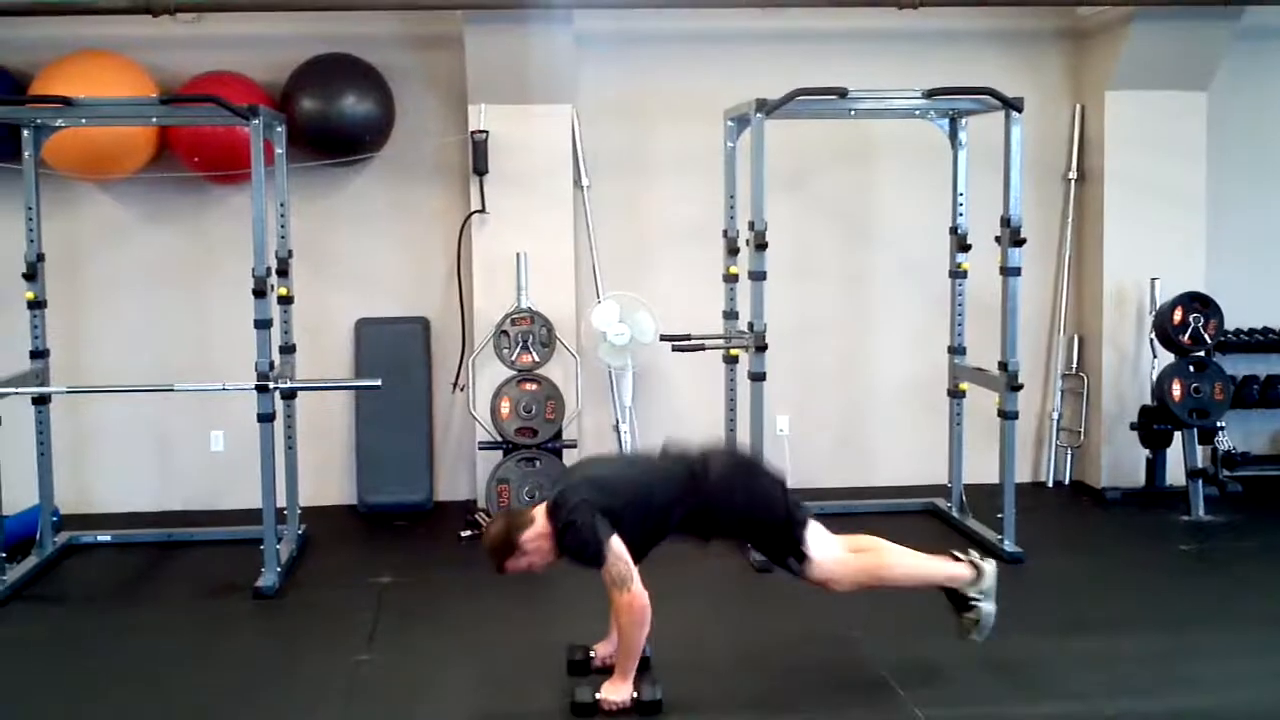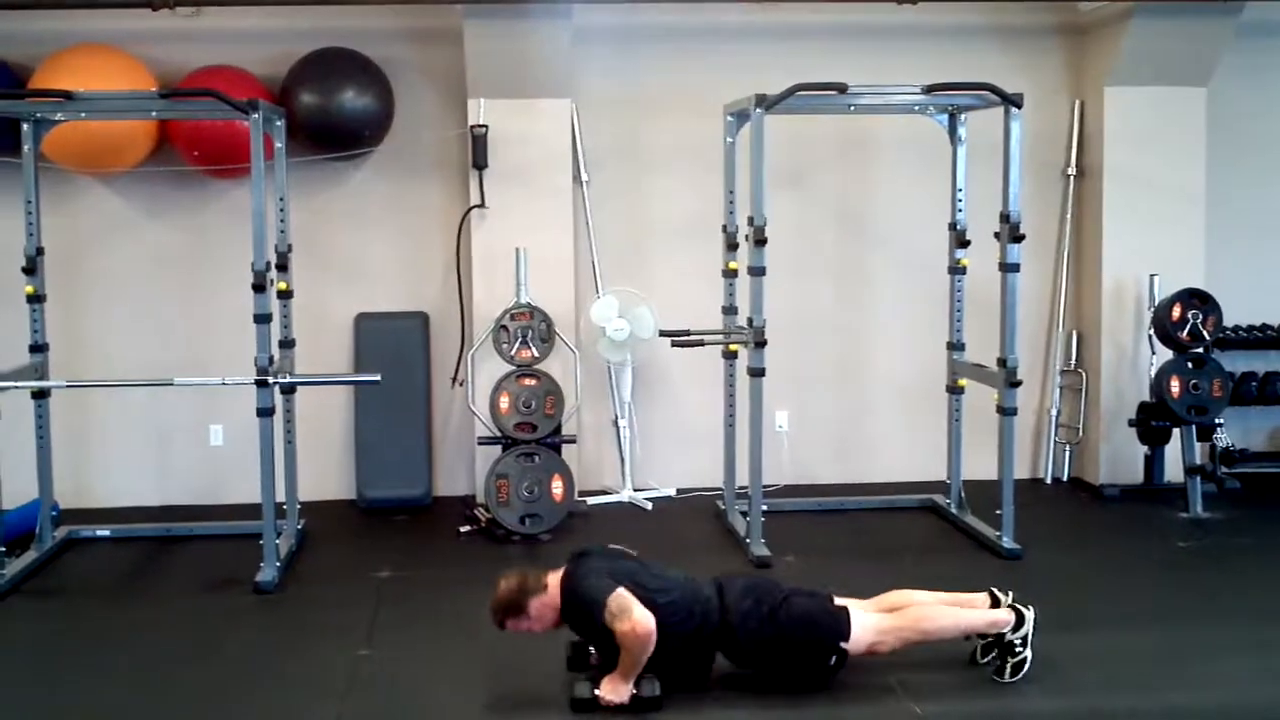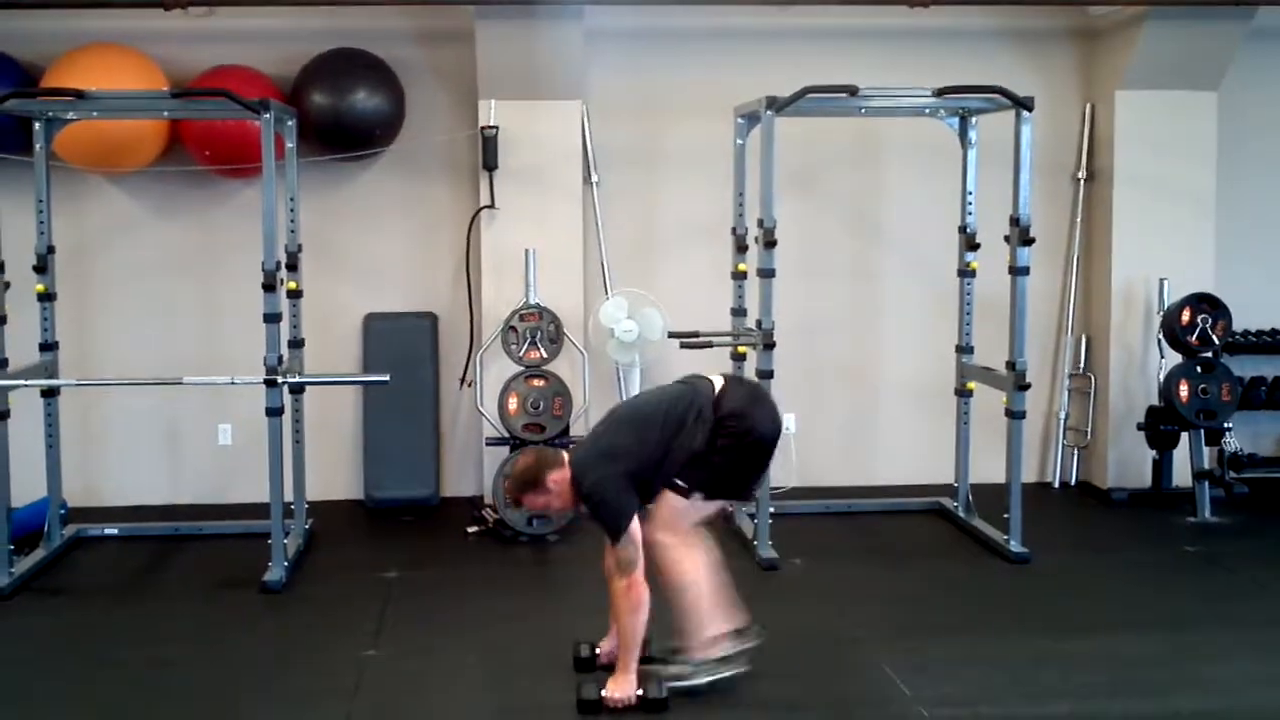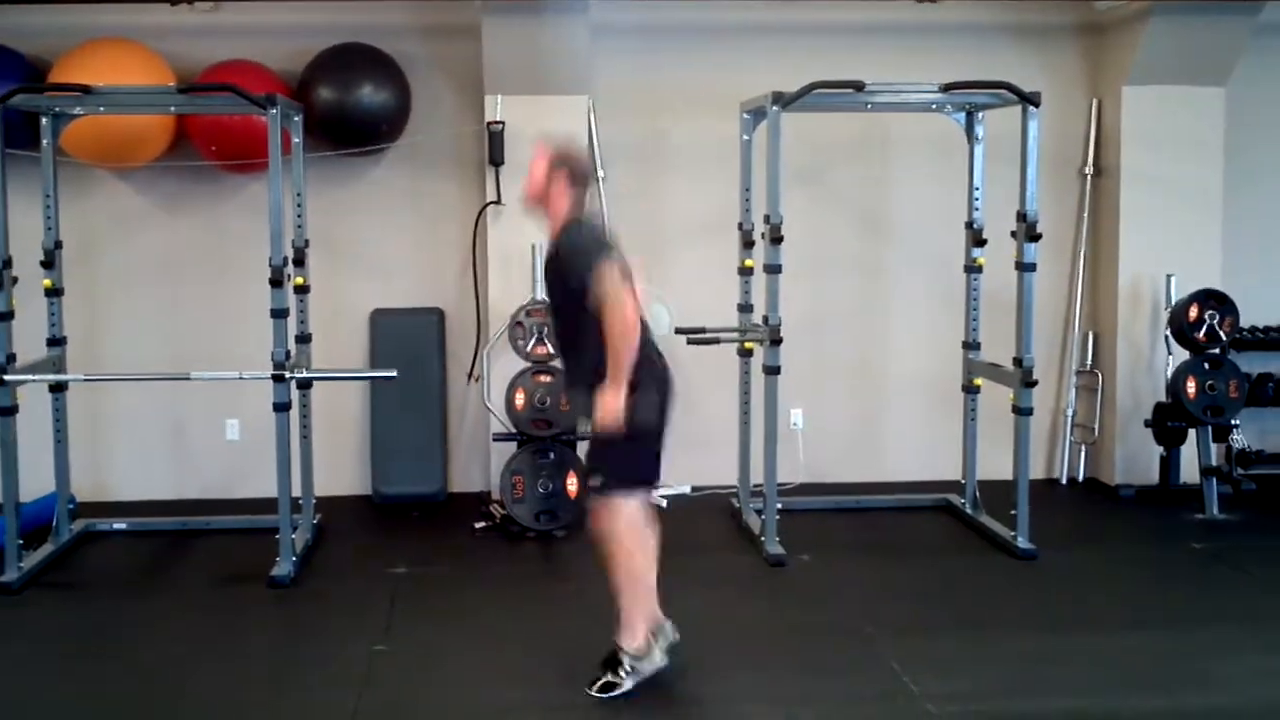
dt=0.5s
person 1, frame 1
left shoulder: (574, 522)
right shoulder: (569, 492)
left elbow: (635, 599)
right elbow: (624, 579)
left wrist: (623, 676)
right wrist: (616, 638)
left hip: (714, 490)
right hip: (715, 479)
left knee: (829, 567)
right knee: (827, 551)
left ankle: (966, 576)
right ankle: (959, 568)
person 1, frame 2
left shoulder: (581, 590)
right shoulder: (583, 565)
left elbow: (641, 625)
left wrist: (623, 679)
right wrist: (613, 632)
left hip: (741, 624)
right hip: (732, 599)
left knee: (880, 633)
right knee: (867, 610)
left ankle: (1005, 621)
right ankle: (991, 604)
person 1, frame 3
left shoulder: (598, 480)
right shoulder: (594, 461)
left elbow: (631, 580)
right elbow: (618, 559)
left wrist: (626, 672)
right wrist: (617, 634)
left hip: (739, 420)
right hip: (728, 406)
left knee: (666, 531)
right knee: (670, 528)
left ankle: (712, 648)
right ankle: (731, 628)
person 1, frame 4
left shoulder: (577, 240)
right shoulder: (573, 242)
left elbow: (623, 310)
left wrist: (615, 390)
left hip: (631, 391)
right hip: (624, 388)
left knee: (613, 515)
right knee: (626, 509)
left ankle: (640, 644)
right ankle: (650, 625)
